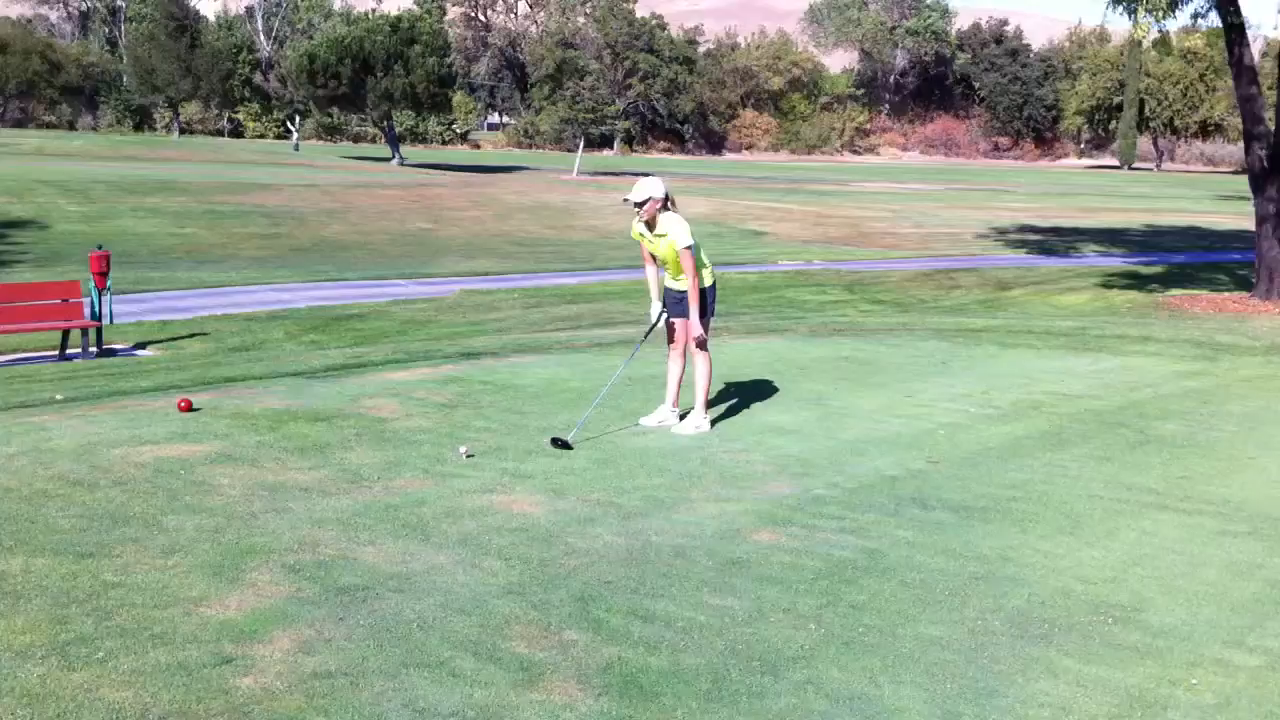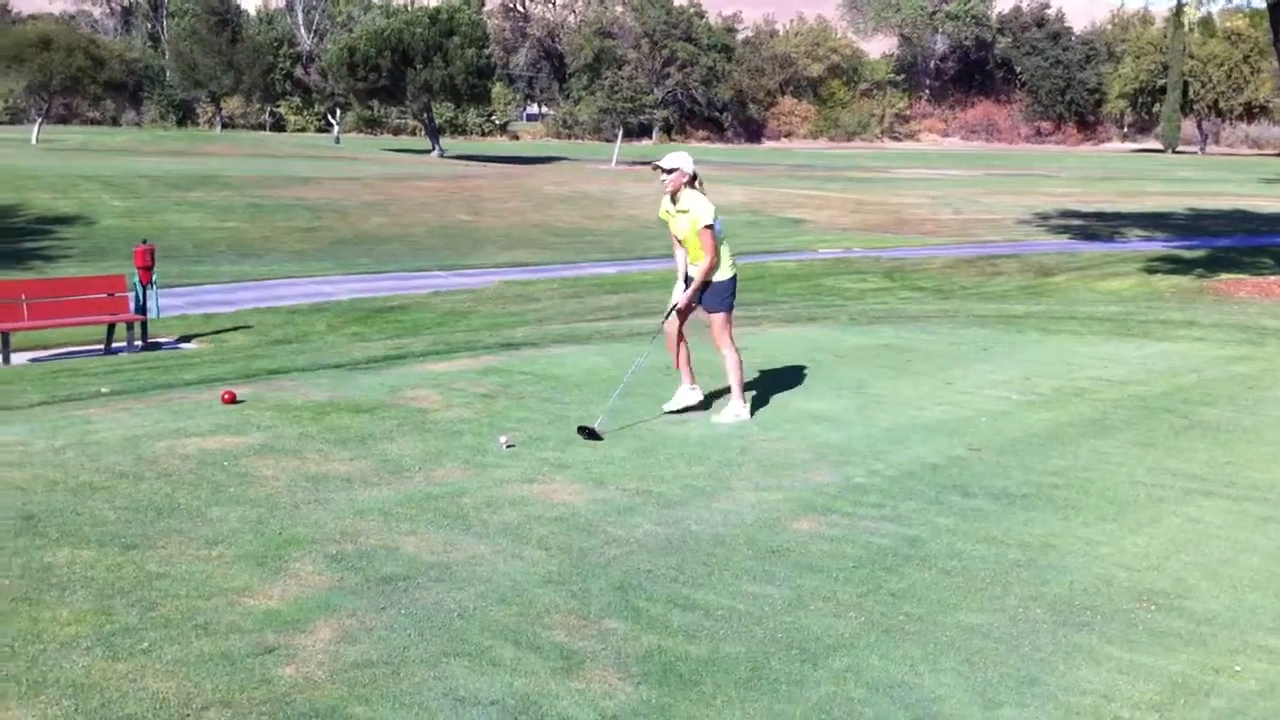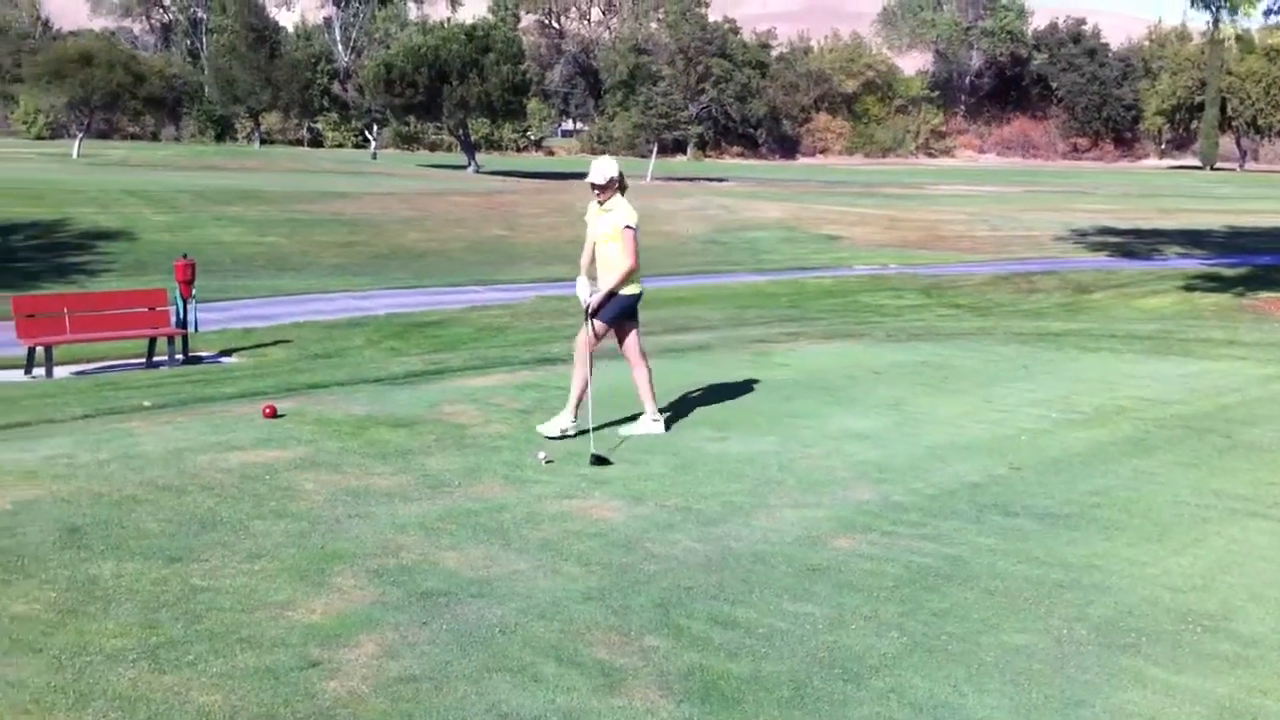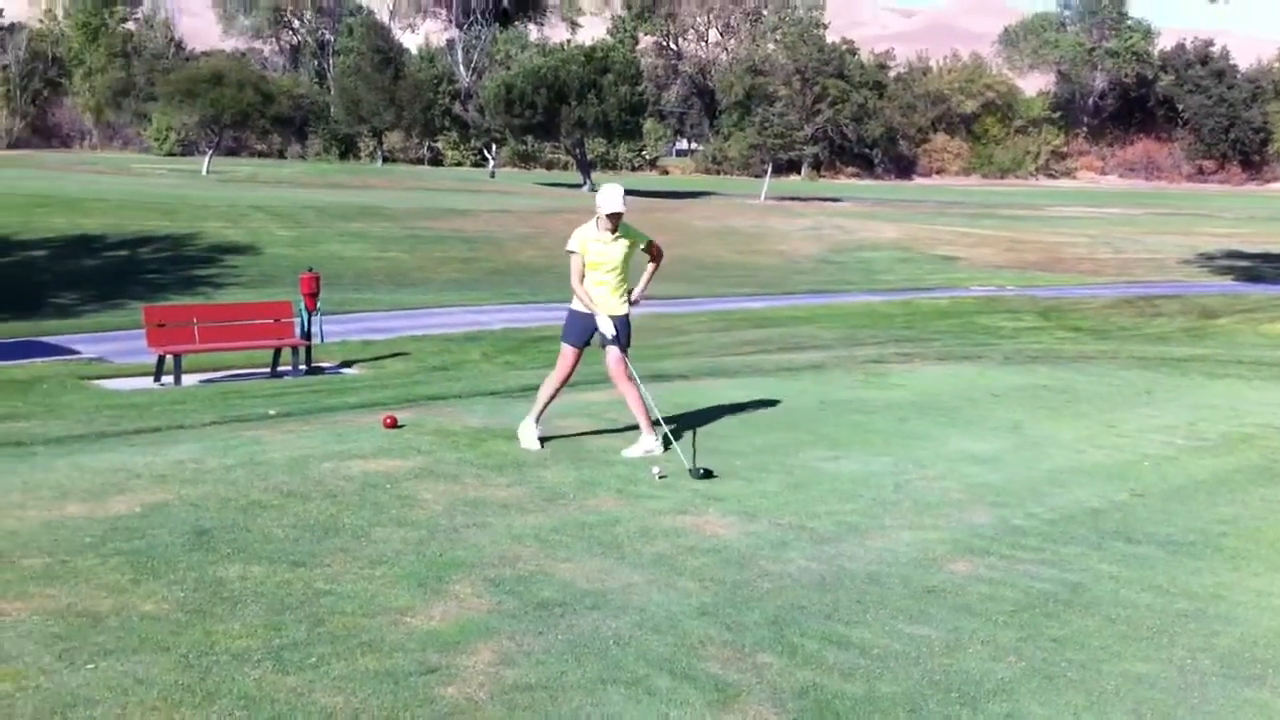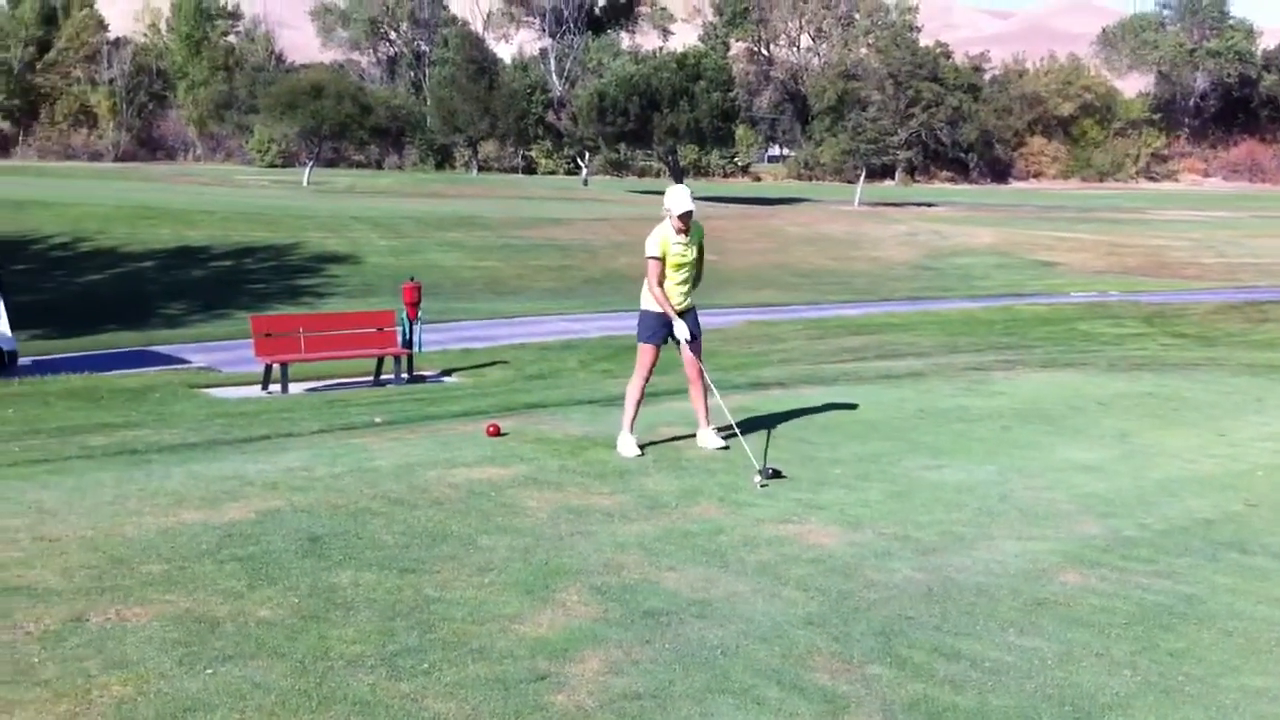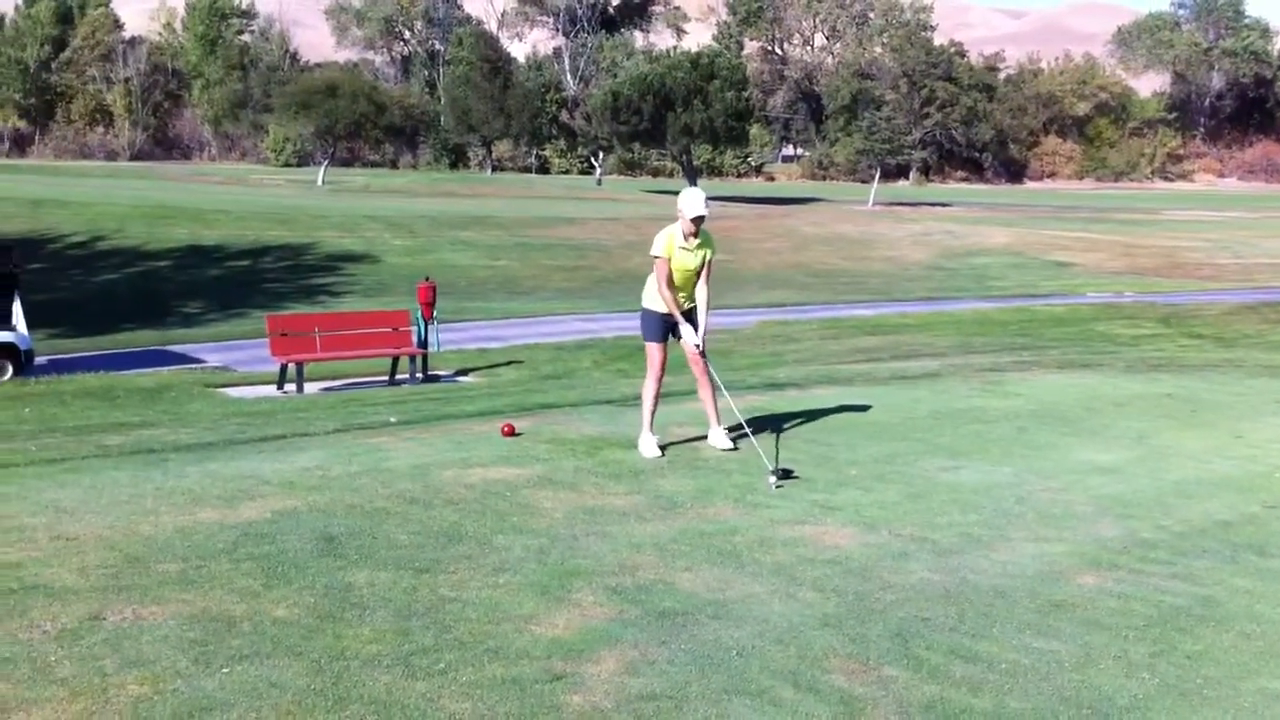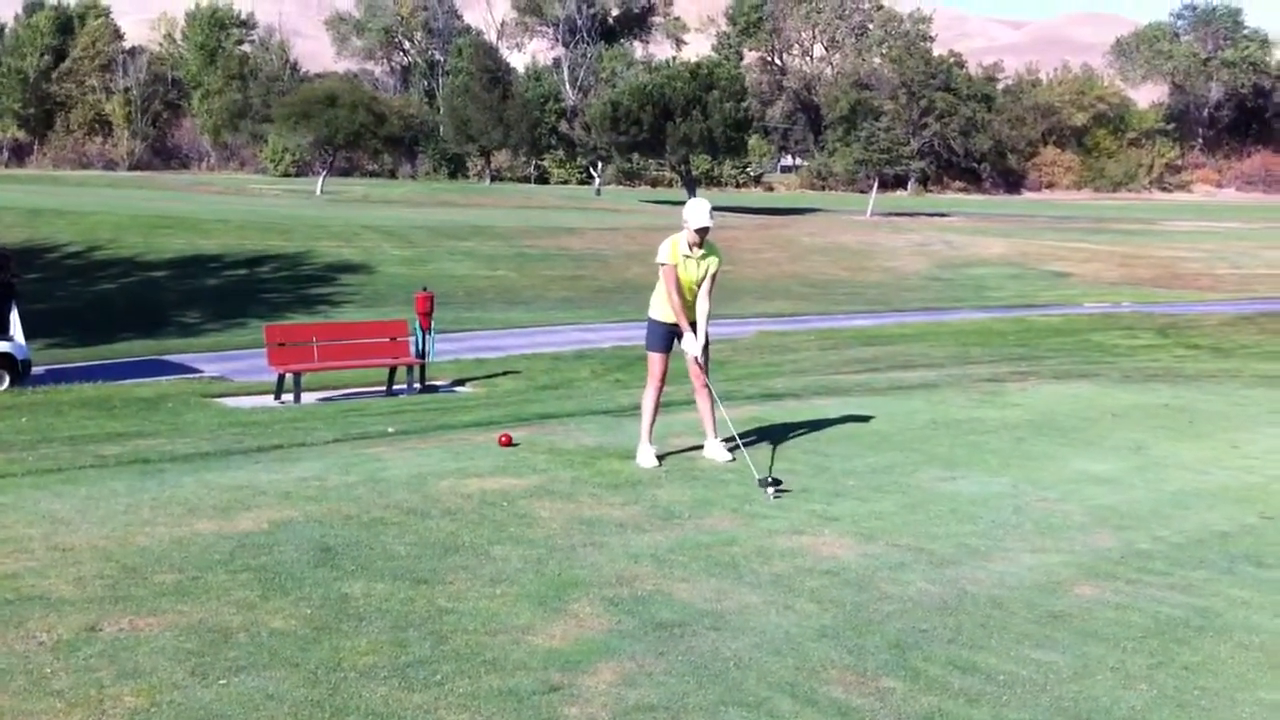
dt=0.7s
person 1, frame 1
left shoulder: (677, 228)
right shoulder: (639, 226)
left elbow: (693, 278)
right elbow: (650, 264)
left wrist: (696, 320)
right wrist: (655, 301)
left hip: (699, 286)
right hip: (673, 286)
left knee: (698, 348)
right knee: (675, 347)
left ankle: (700, 415)
right ankle: (670, 409)
person 1, frame 2
left shoulder: (700, 208)
right shoulder: (667, 204)
left elbow: (711, 258)
left wrist: (690, 292)
right wrist: (680, 282)
left hip: (719, 276)
right hip: (694, 273)
left knee: (722, 340)
right knee: (672, 327)
left ankle: (739, 404)
right ankle: (689, 388)
person 1, frame 3
left shoulder: (623, 213)
right shoulder: (594, 208)
left elbow: (631, 262)
right elbow: (589, 248)
left wrist: (602, 294)
right wrist: (582, 279)
left hip: (620, 292)
right hip: (614, 291)
left knee: (582, 348)
right knee: (633, 353)
left ankle: (568, 418)
right ankle: (653, 417)
person 1, frame 4
left shoulder: (630, 235)
right shoulder: (581, 236)
left elbow: (656, 254)
right elbow: (576, 283)
left wrist: (641, 287)
right wrist: (598, 314)
left hip: (616, 313)
right hip: (583, 310)
left knee: (619, 373)
right knee: (562, 372)
left ankle: (649, 437)
right ankle: (531, 423)
person 1, frame 5
left shoulder: (695, 230)
right shoulder: (657, 239)
right elbow: (654, 286)
left wrist: (697, 277)
right wrist: (675, 320)
left hip: (686, 309)
right hip: (656, 311)
left knee: (695, 370)
right knee: (643, 372)
left ankle: (704, 430)
right ankle: (626, 434)
person 1, frame 6
left shoulder: (707, 242)
right shoulder: (665, 239)
left elbow: (702, 285)
right elbow: (663, 287)
left wrist: (701, 325)
right wrist: (682, 324)
left hip: (687, 309)
right hip: (657, 309)
left knee: (700, 368)
right knee: (656, 371)
left ankle: (715, 429)
right ankle: (647, 435)
person 1, frame 7
left shoulder: (713, 254)
right shoulder: (669, 247)
left elbow: (704, 298)
right elbow: (673, 295)
left wrist: (700, 337)
right wrist: (686, 334)
left hip: (693, 321)
right hip: (662, 319)
left knee: (702, 380)
right knee: (656, 381)
left ankle: (712, 442)
right ankle: (645, 446)
